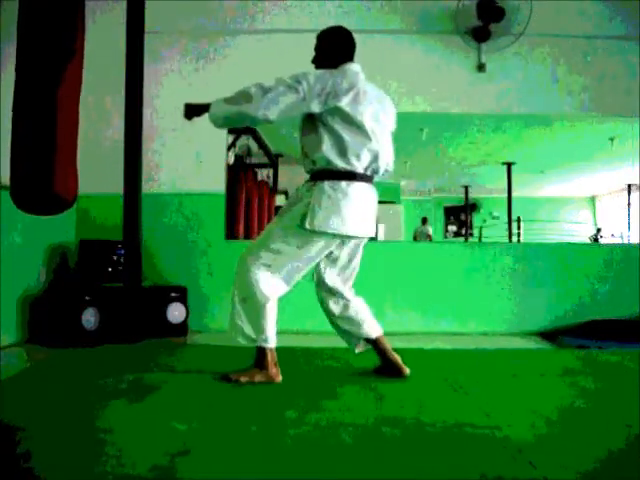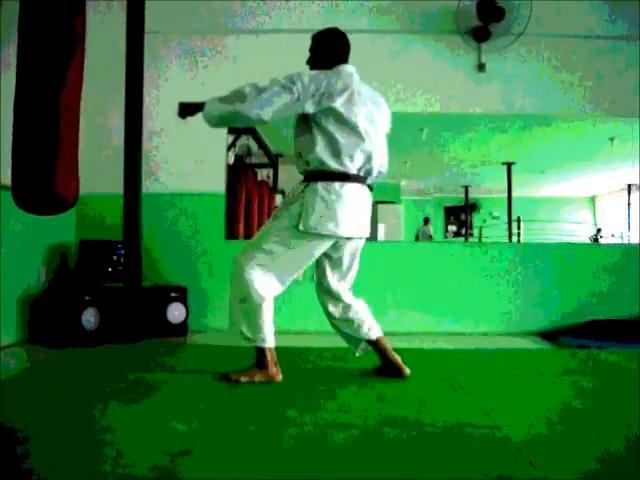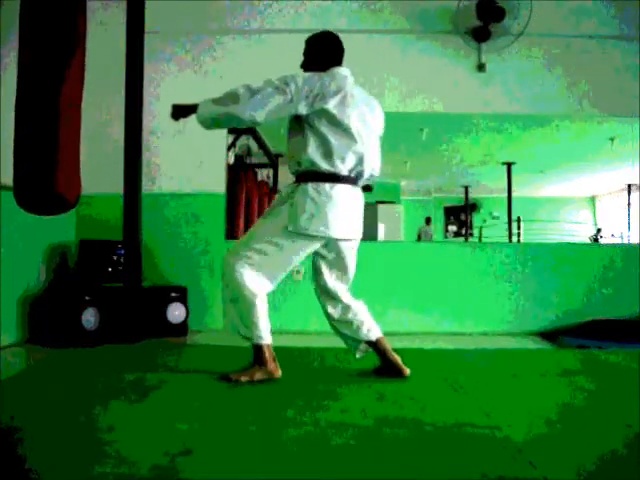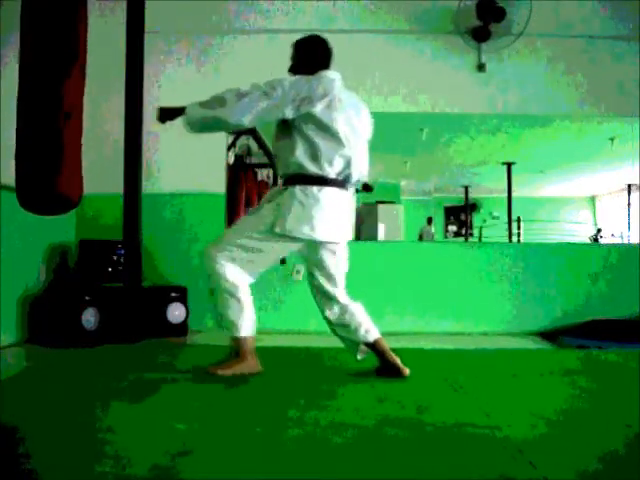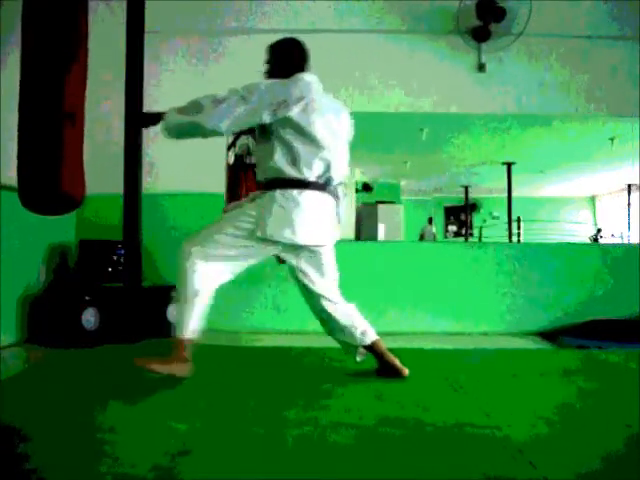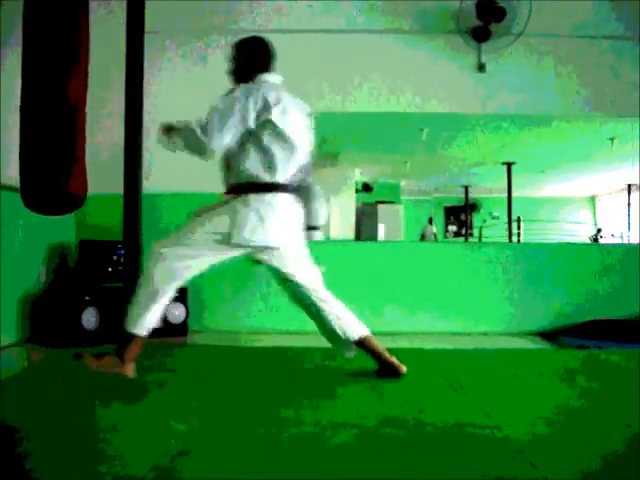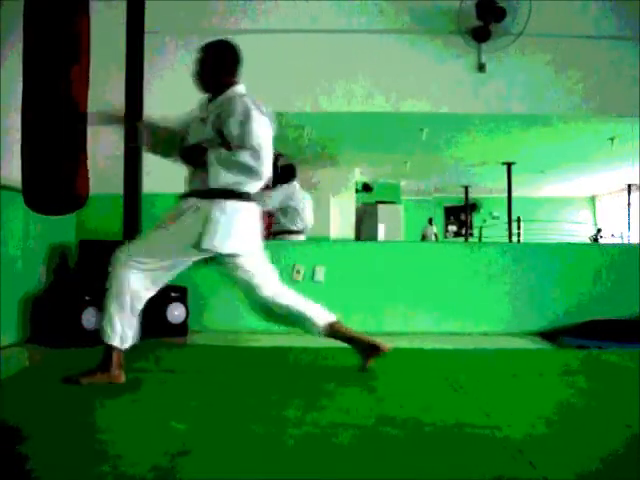
dt=0.1s
person 1, frame 1
left shoulder: (327, 81)
right shoulder: (379, 98)
left elbow: (263, 102)
right elbow: (385, 162)
left wrist: (208, 108)
left hip: (329, 197)
right hip: (362, 200)
left knee: (257, 266)
right knee: (336, 289)
left ankle: (266, 364)
right ankle: (392, 360)
person 1, frame 2
left shoulder: (321, 82)
right shoulder: (374, 99)
left elbow: (259, 101)
right elbow: (378, 164)
left wrist: (202, 107)
left hip: (323, 197)
right hip: (357, 200)
left knee: (252, 267)
right knee: (336, 291)
left ankle: (266, 365)
right ankle: (392, 361)
person 1, frame 3
left shoulder: (316, 84)
right shoulder: (369, 102)
left elbow: (253, 102)
right elbow: (371, 167)
left wrist: (196, 108)
left hip: (315, 198)
right hip: (348, 202)
left knee: (243, 264)
right knee: (335, 291)
left ankle: (266, 361)
right ankle: (392, 361)
person 1, frame 4
left shoulder: (303, 88)
right shoulder: (357, 105)
left elbow: (240, 106)
right elbow: (359, 172)
left wrist: (182, 112)
left hip: (302, 201)
right hip: (338, 205)
left knee: (224, 256)
right knee: (332, 294)
left ankle: (244, 353)
right ankle: (391, 362)
person 1, frame 5
left shoulder: (278, 91)
right shoulder: (336, 108)
left elbow: (217, 112)
right elbow: (338, 172)
left wrist: (162, 117)
left hip: (281, 205)
right hip: (319, 208)
left knee: (198, 256)
right knee: (324, 295)
left ankle: (179, 354)
right ankle: (389, 362)
person 1, frame 6
left shoulder: (250, 95)
right shoulder: (297, 107)
left elbow: (209, 141)
left wrist: (174, 133)
left hip: (251, 208)
right hip: (284, 209)
left knee: (165, 258)
right knee: (312, 290)
left ankle: (125, 356)
right ankle: (384, 360)
person 1, frame 7
left shoulder: (240, 108)
right shoulder: (216, 107)
left elbow: (253, 163)
right elbow: (188, 145)
left wrist: (204, 157)
left hip: (215, 214)
right hip: (231, 216)
left knee: (129, 265)
right knee: (273, 291)
left ankle: (112, 366)
right ankle: (360, 342)
